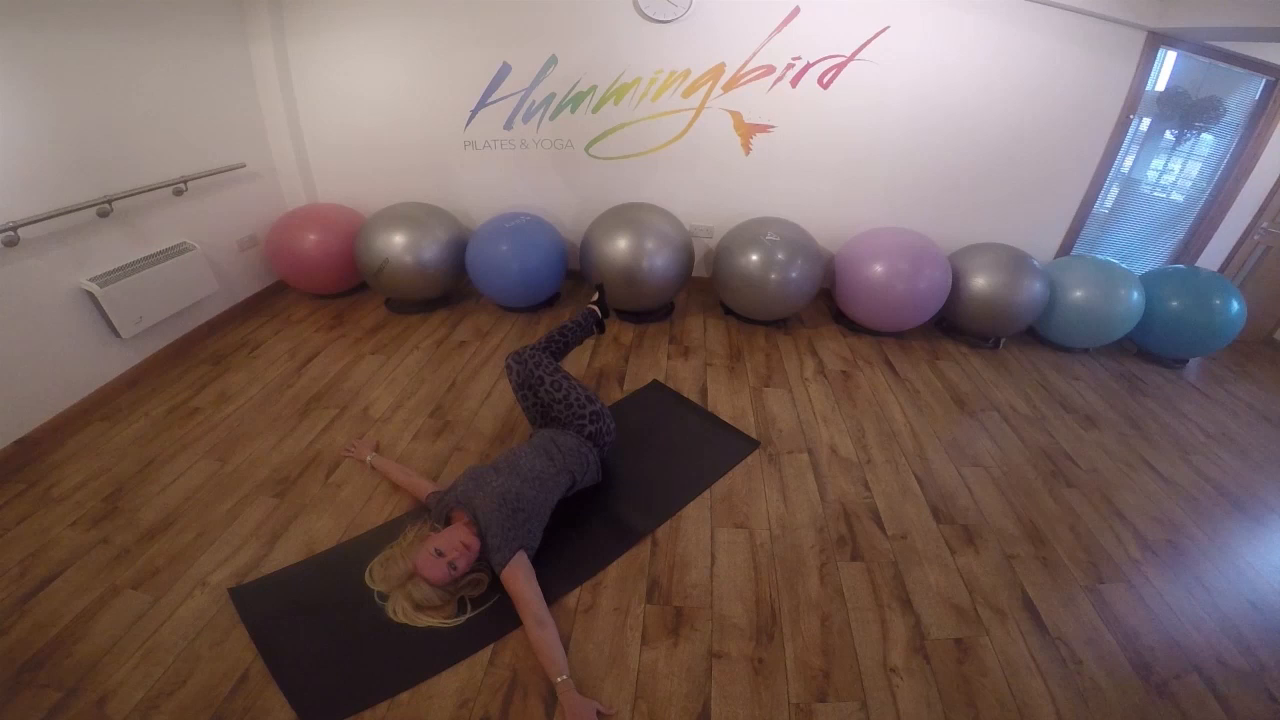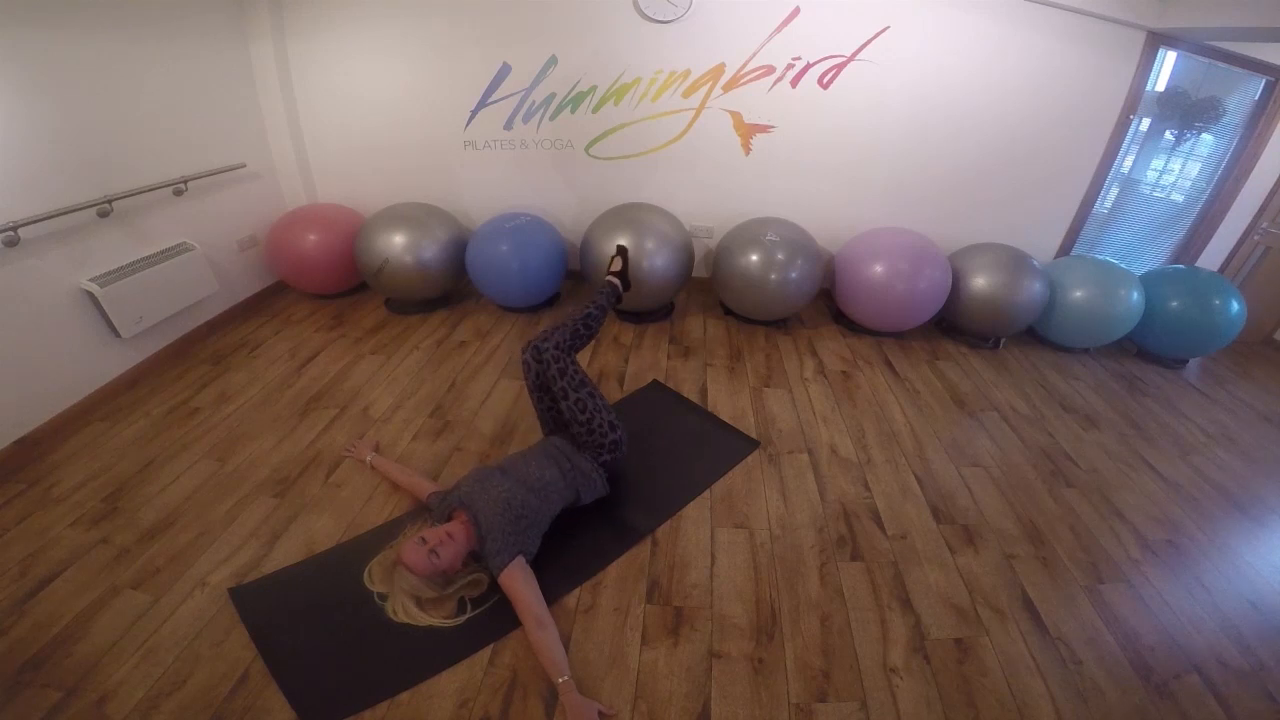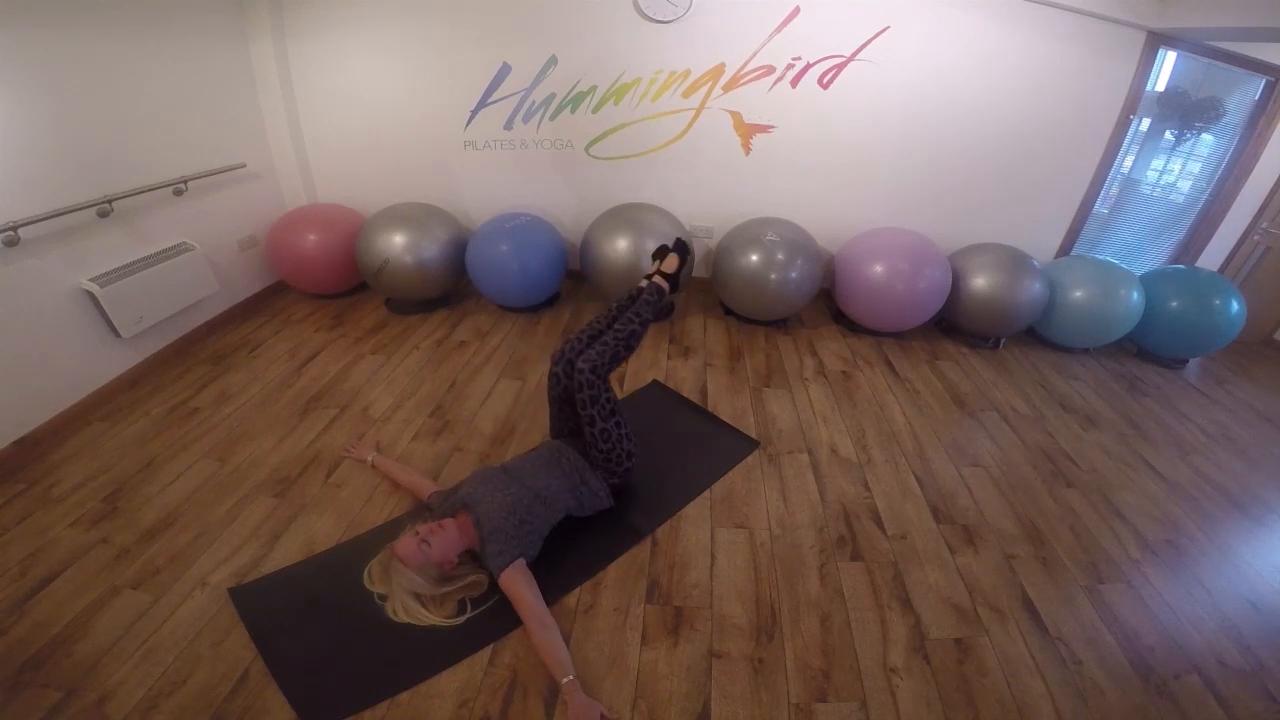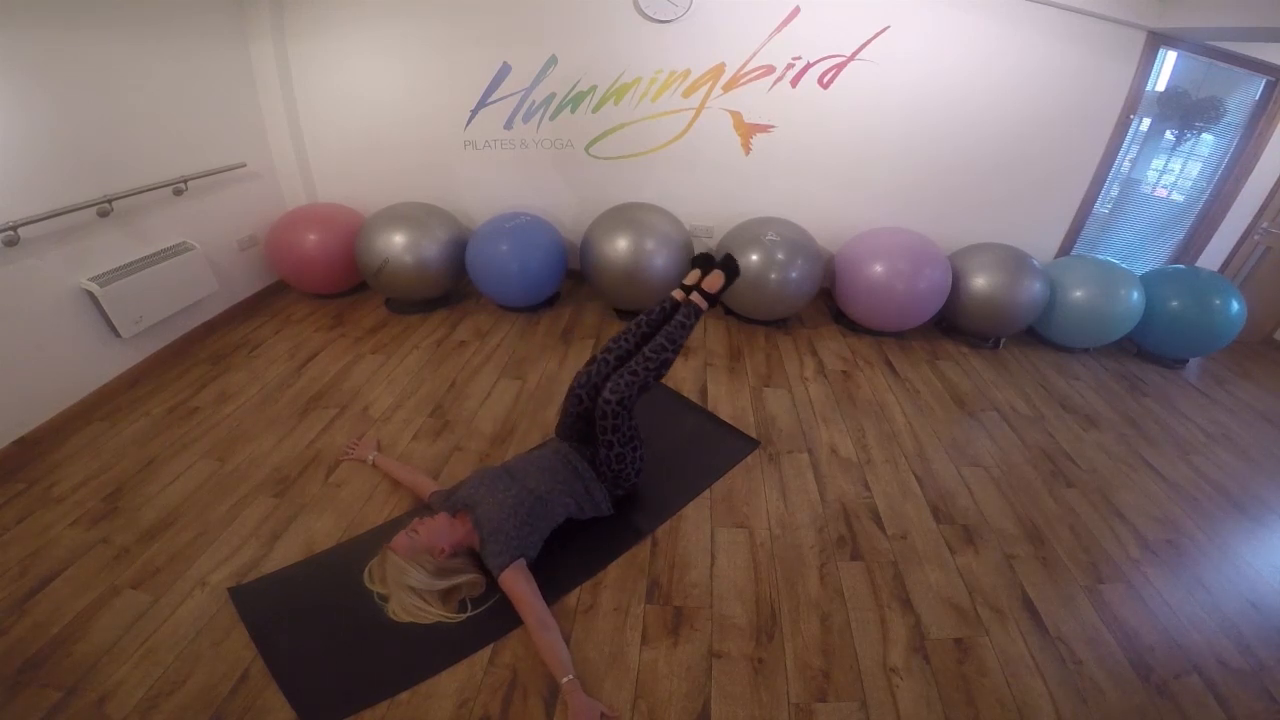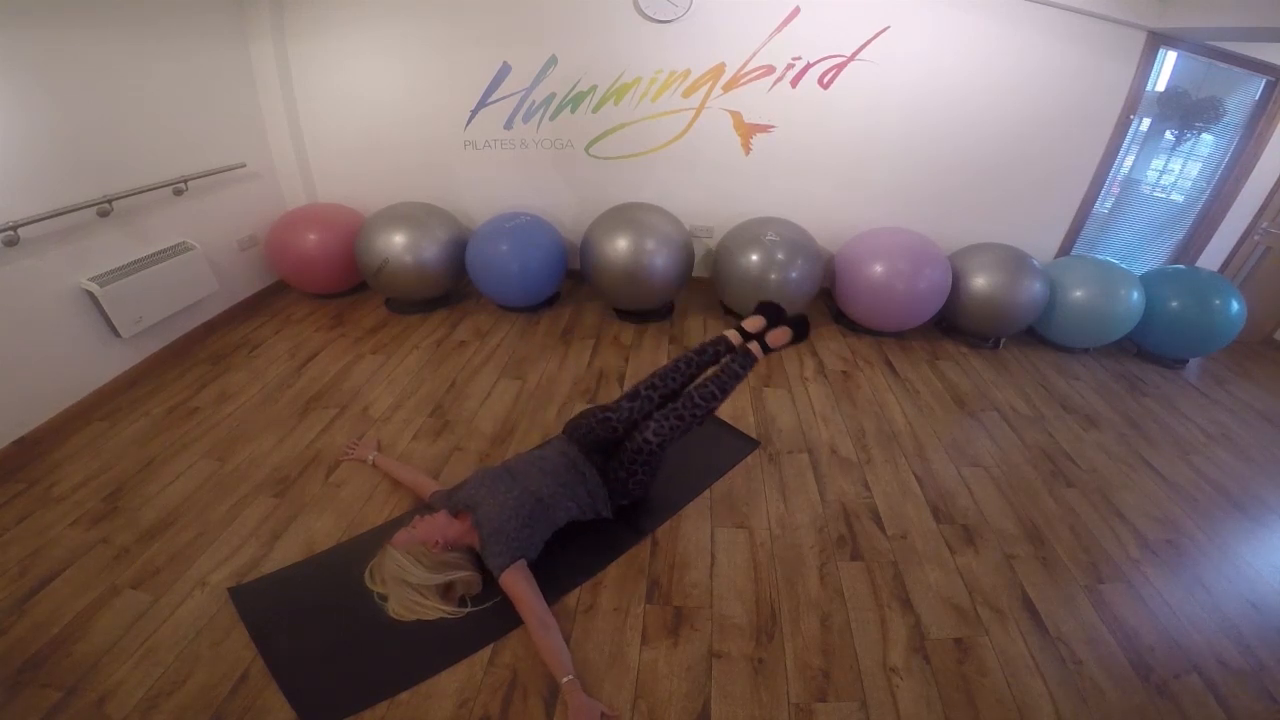
dt=0.7s
person 1, frame 1
left shoulder: (444, 509)
right shoulder: (498, 546)
left elbow: (413, 478)
right elbow: (537, 621)
left wrist: (370, 455)
left hip: (548, 441)
right hip: (582, 443)
left ankle: (594, 314)
right ankle: (595, 313)
person 1, frame 2
left shoulder: (446, 508)
right shoulder: (496, 549)
left elbow: (413, 478)
right elbow: (537, 622)
left wrist: (370, 456)
left hip: (556, 448)
right hip: (590, 459)
left knee: (539, 352)
right knee: (548, 353)
left ankle: (613, 285)
right ankle: (613, 285)
person 1, frame 3
left shoulder: (448, 507)
right shoulder: (496, 550)
left elbow: (415, 478)
right elbow: (540, 623)
left wrist: (372, 456)
left hip: (561, 451)
right hip: (597, 474)
left knee: (568, 361)
right knee: (587, 368)
left ankle: (652, 284)
right ankle: (661, 286)
person 1, frame 4
left shoulder: (451, 505)
right shoulder: (495, 548)
left elbow: (417, 477)
right elbow: (539, 621)
left wrist: (373, 456)
left hip: (565, 450)
right hip: (601, 481)
left knee: (591, 383)
right knee: (615, 394)
left ankle: (685, 294)
right ankle: (698, 302)
person 1, frame 5
left shoulder: (450, 506)
right shoulder: (497, 549)
left elbow: (418, 478)
right elbow: (540, 621)
left wrist: (374, 456)
left hip: (572, 447)
right hip: (606, 487)
left knee: (628, 412)
right knee: (651, 434)
left ankle: (741, 337)
right ankle: (753, 348)
